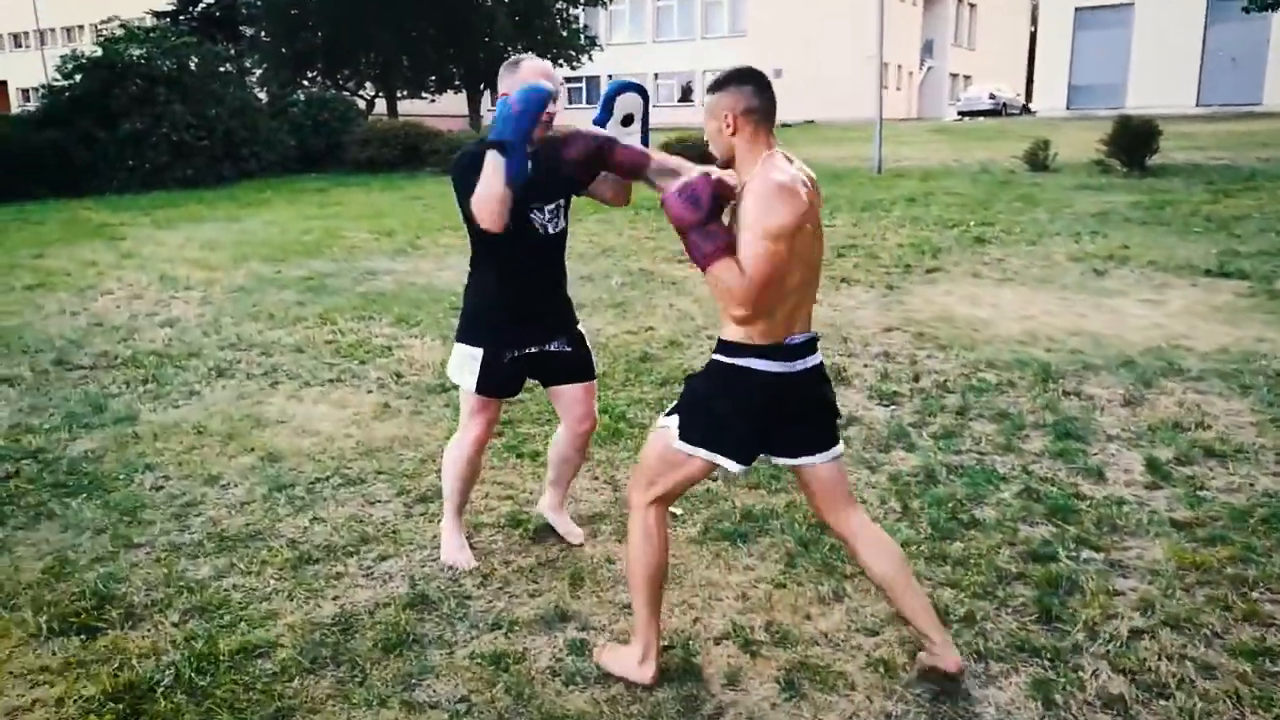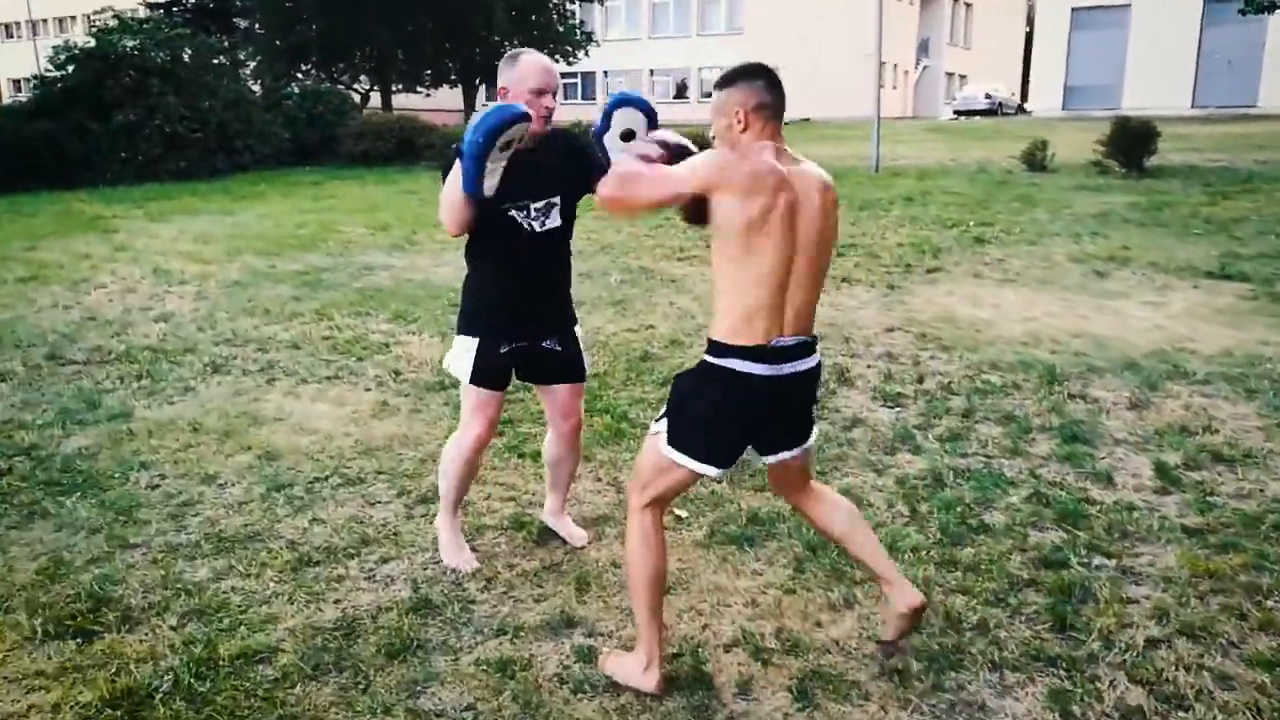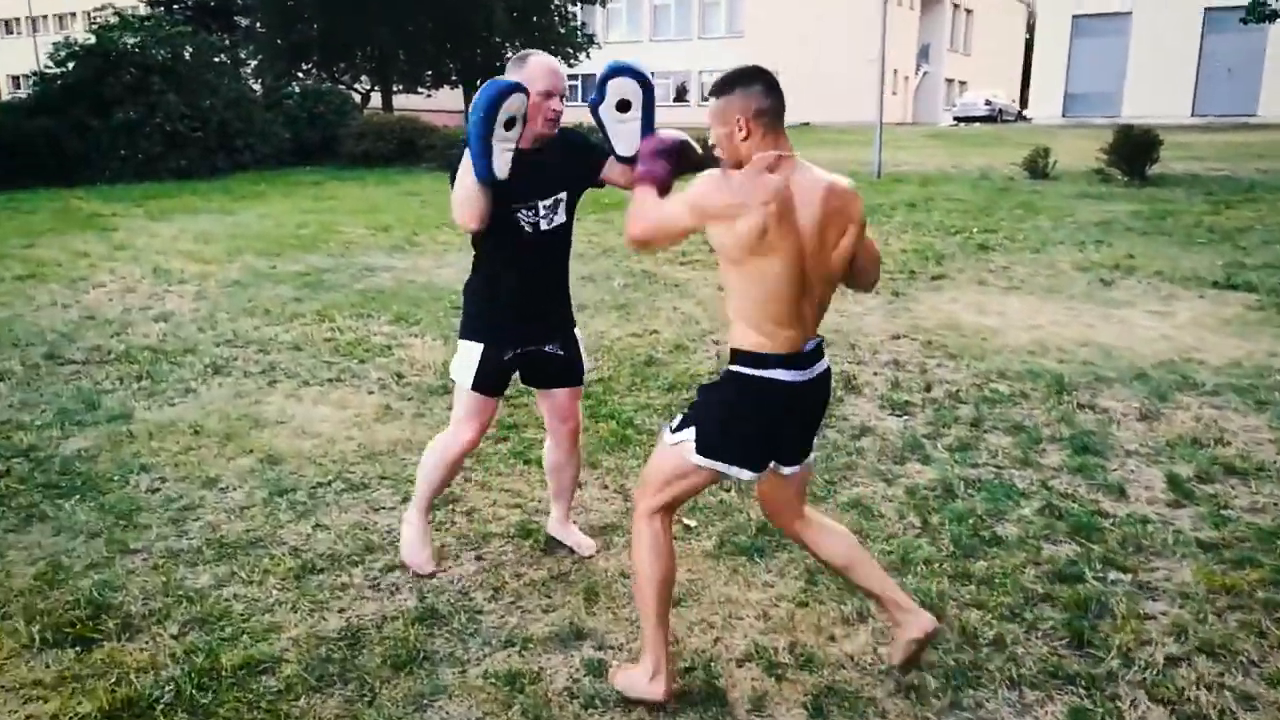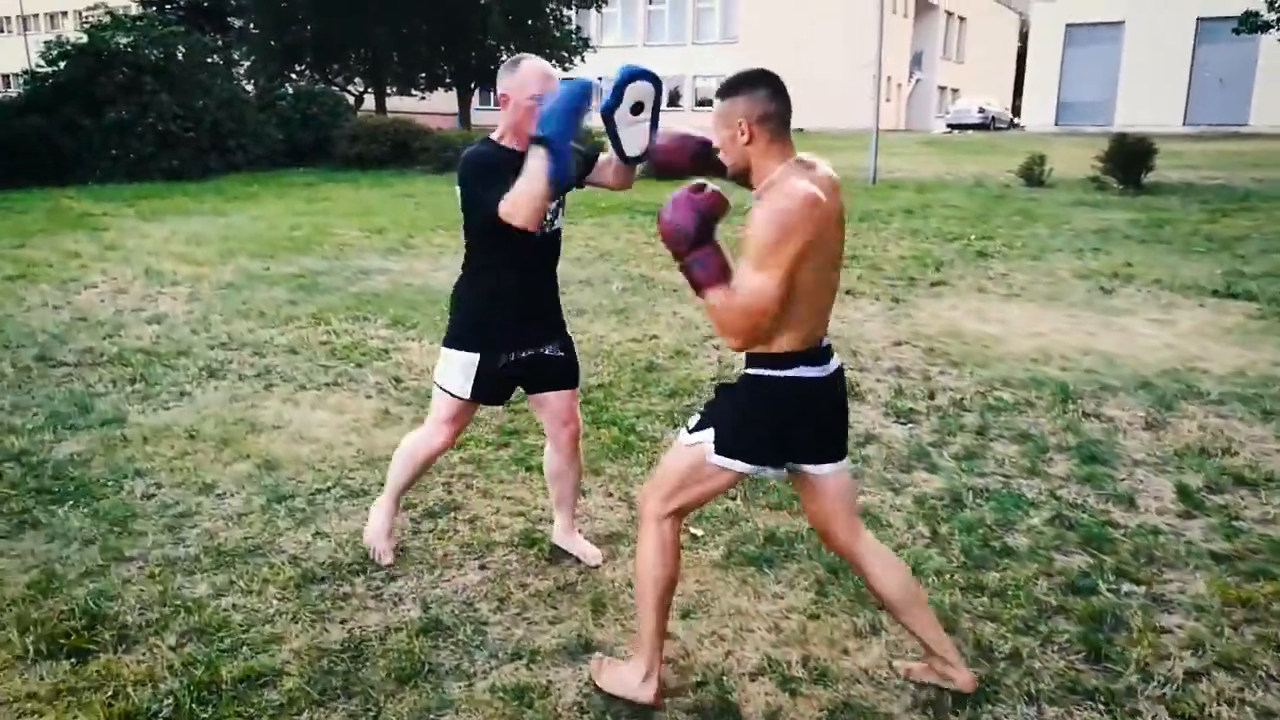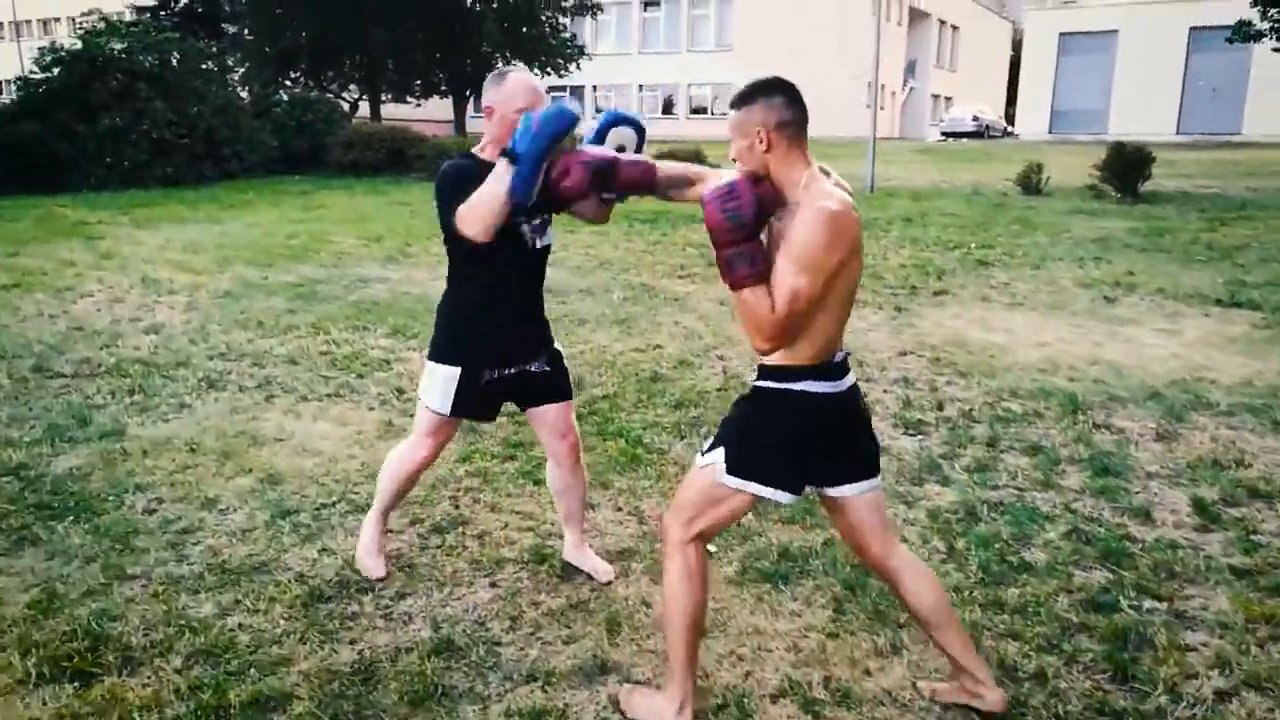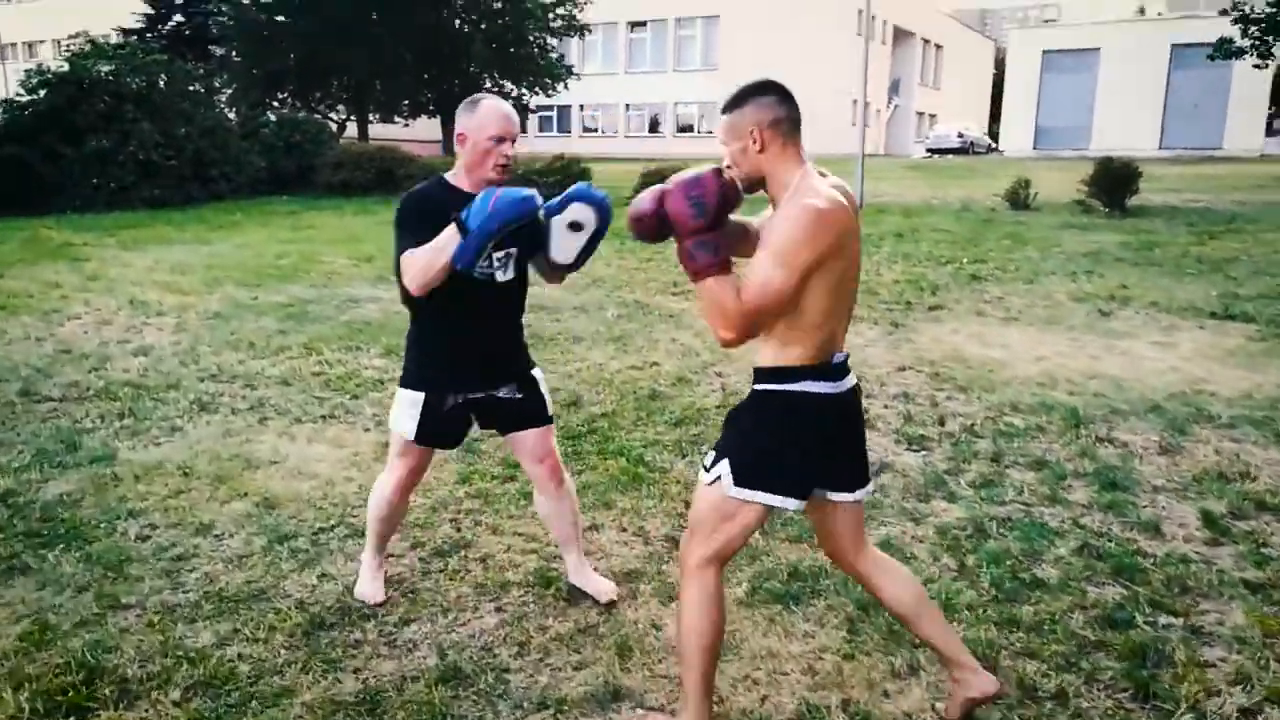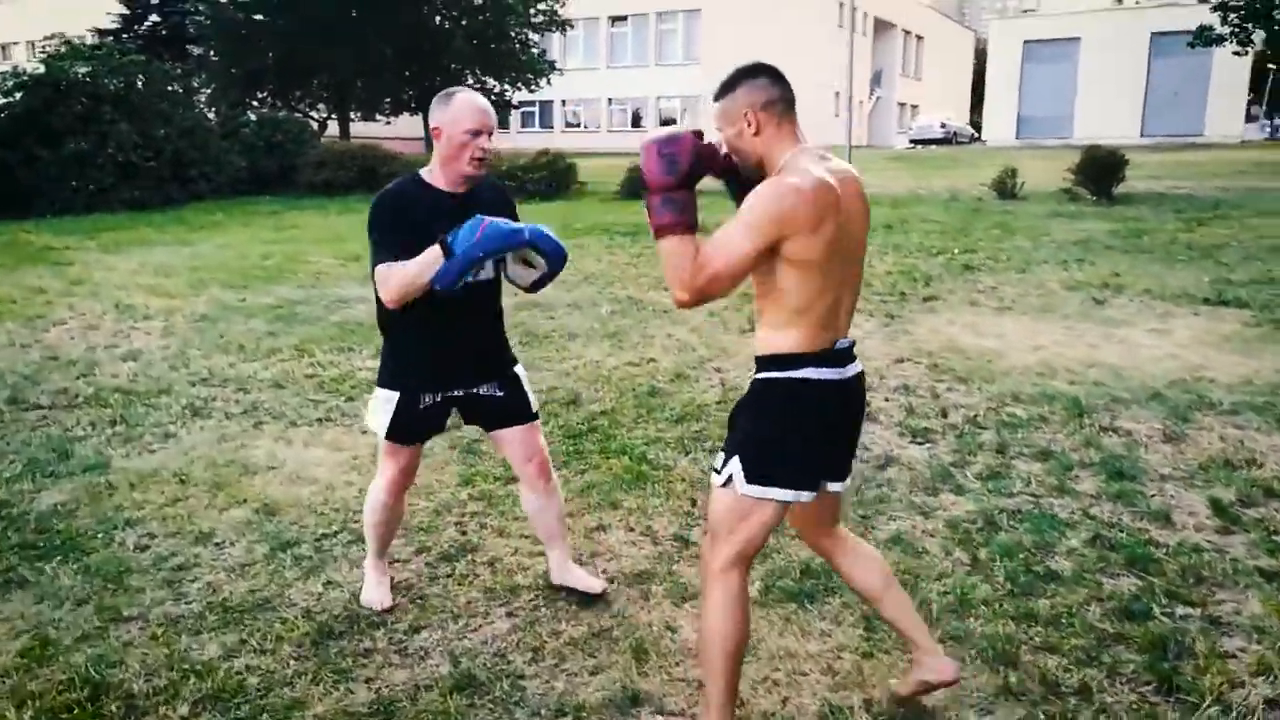
dt=0.1s
person 1, frame 1
left shoulder: (773, 193)
right shoulder: (791, 177)
left elbow: (742, 304)
right elbow: (718, 189)
left wrist: (699, 230)
left hip: (742, 378)
right hip: (803, 373)
left knee: (646, 496)
right knee: (843, 514)
left ankle: (642, 652)
right ankle: (938, 643)
person 1, frame 2
left shoulder: (732, 169)
right shoulder: (821, 184)
left elbow: (613, 195)
left wrist: (647, 156)
left hip: (732, 379)
right hip: (797, 372)
left knee: (644, 501)
right knee: (798, 488)
left ankle: (646, 660)
right ankle: (898, 588)
person 1, frame 3
left shoulder: (743, 194)
right shoulder: (836, 191)
left elbow: (639, 232)
right elbow: (865, 275)
left wrist: (650, 169)
left hip: (752, 389)
right hip: (805, 381)
left knee: (650, 505)
right knee: (787, 513)
left ankle: (652, 669)
right ankle: (910, 617)
person 1, frame 4
left shoulder: (780, 212)
right shoulder: (815, 174)
left elbow: (741, 332)
left wrist: (695, 248)
right wrist: (701, 165)
left hip: (771, 390)
right hip: (818, 382)
left knee: (659, 505)
right knee: (845, 533)
left ankle: (643, 670)
right ankle: (947, 660)
person 1, frame 5
left shoulder: (821, 214)
right shoulder: (802, 183)
left elbow: (766, 333)
right elbow: (700, 182)
left wrist: (735, 244)
right wrist: (614, 164)
left hip: (785, 405)
right hip: (834, 397)
left knee: (682, 531)
right knee: (883, 548)
person 1, frame 6
left shoulder: (805, 213)
right shoulder: (826, 190)
left elbow: (731, 328)
right elbow: (759, 236)
left wrist: (696, 236)
right wrist: (695, 214)
left hip: (789, 409)
right hip: (833, 398)
left knee: (701, 556)
right knee: (854, 552)
person 1, frame 7
left shoulder: (786, 194)
right shoulder: (841, 178)
left elbow: (688, 288)
left wrist: (668, 193)
right wrist: (739, 179)
left hip: (790, 394)
right hip: (840, 381)
left knee: (723, 560)
right knee: (825, 533)
right ankle: (929, 655)
person 2, frame 1
left shoulder: (561, 153)
right shoulder: (476, 158)
left elbow: (614, 194)
right elbow: (492, 219)
right wrist: (503, 142)
left hip: (554, 317)
right hip: (492, 323)
left knee: (581, 419)
right knee: (476, 431)
left ankle: (552, 502)
right ankle: (451, 525)
person 2, frame 2
left shoulder: (568, 149)
right shoulder: (472, 155)
right elbow: (453, 224)
right wrist: (474, 155)
left hip: (552, 314)
right hip: (491, 318)
left knee: (568, 420)
right knee: (477, 429)
left ankle: (555, 510)
right ankle: (447, 524)
person 2, frame 3
left shoulder: (567, 146)
right shoulder: (485, 155)
left elbow: (629, 175)
right elbow: (469, 219)
left wrist: (627, 129)
right wrist: (480, 143)
left hip: (552, 318)
right hip: (494, 321)
left knee: (566, 424)
right knee: (467, 430)
left ankle: (561, 519)
right ankle: (417, 520)
person 2, frame 4
left shoulder: (552, 149)
right shoulder: (479, 163)
left elbow: (619, 176)
right elbow: (526, 215)
left wrist: (632, 131)
right wrist: (548, 142)
left hip: (542, 323)
right hip: (482, 327)
left knee: (567, 428)
right knee: (441, 432)
left ankle: (564, 527)
right ankle: (385, 507)
person 2, frame 5
left shoulder: (537, 166)
right shoulder: (457, 175)
left elbow: (595, 211)
right elbow: (481, 228)
right wrist: (518, 160)
left hip: (528, 338)
right hip: (467, 342)
left knee: (565, 442)
right knee: (425, 448)
left ankle: (575, 544)
right ankle: (374, 526)
person 2, frame 6
left shoulder: (517, 202)
right shoulder: (422, 204)
left elbow: (551, 273)
right elbow: (417, 281)
left wrist: (568, 245)
right wrist: (468, 227)
left hip: (507, 364)
right hip: (438, 369)
left knee: (548, 466)
right knee: (404, 472)
left ankle: (578, 566)
right ankle: (373, 557)
person 2, frame 7
left shoulder: (493, 194)
right shoulder: (396, 203)
left elbow: (521, 269)
right elbow: (392, 290)
left wrist: (531, 261)
right wrist: (454, 253)
left hip: (489, 360)
right hip: (415, 368)
left knee: (534, 463)
right knee: (395, 474)
left ankle: (561, 562)
right ankle: (377, 564)
